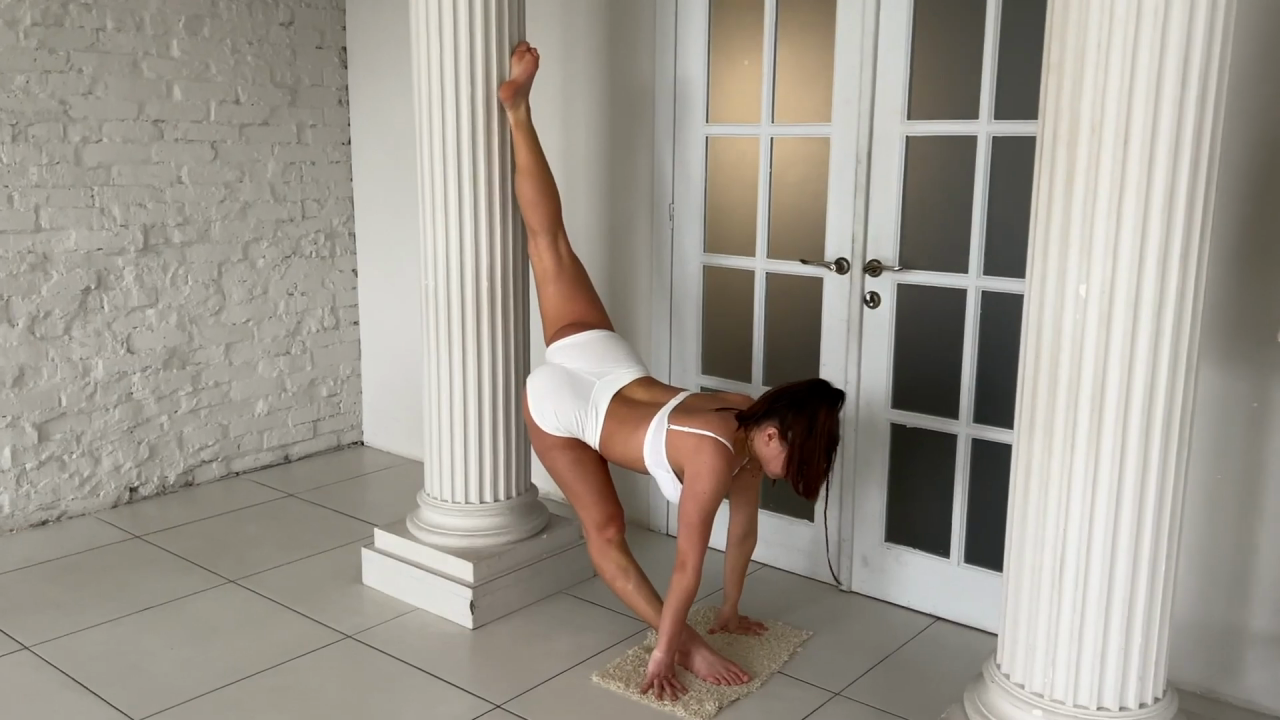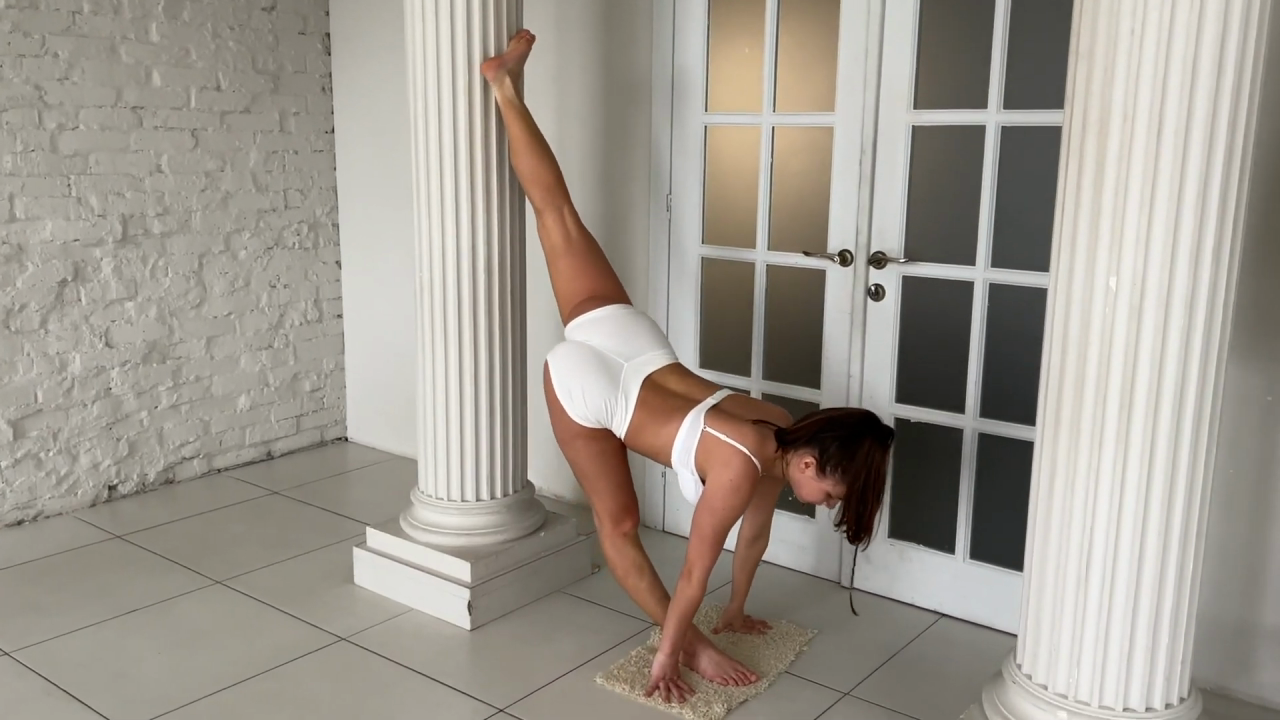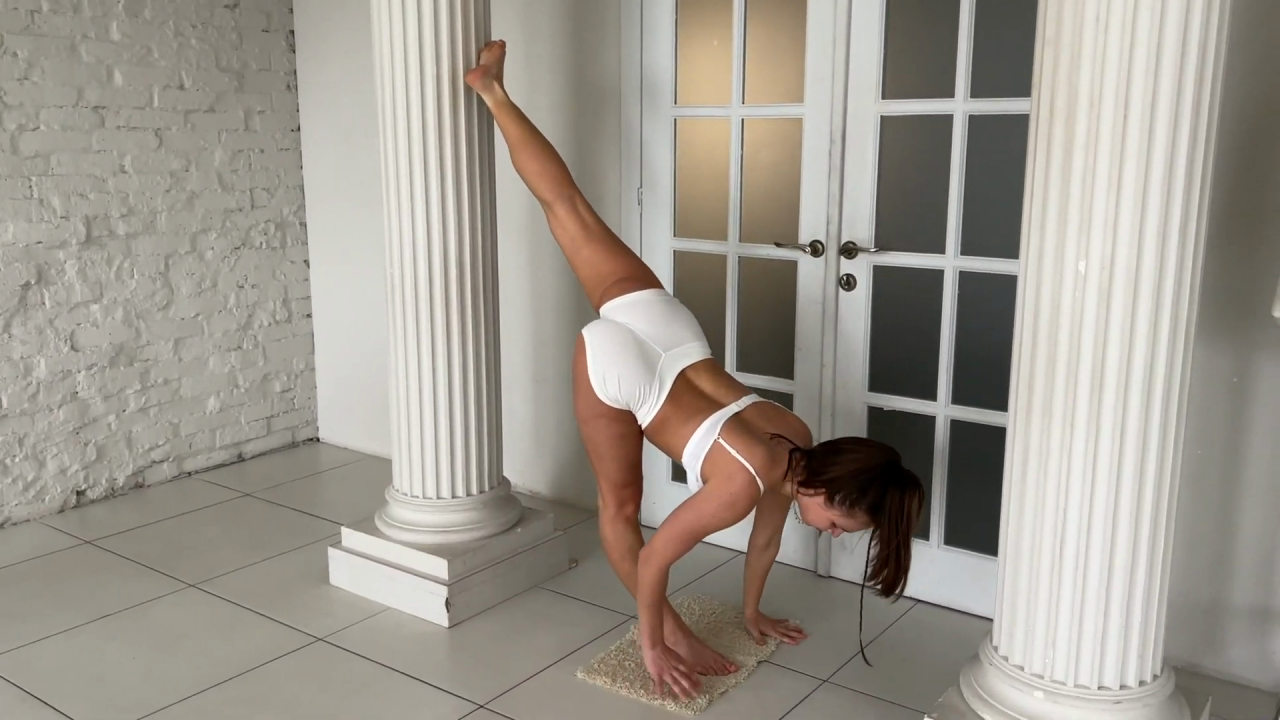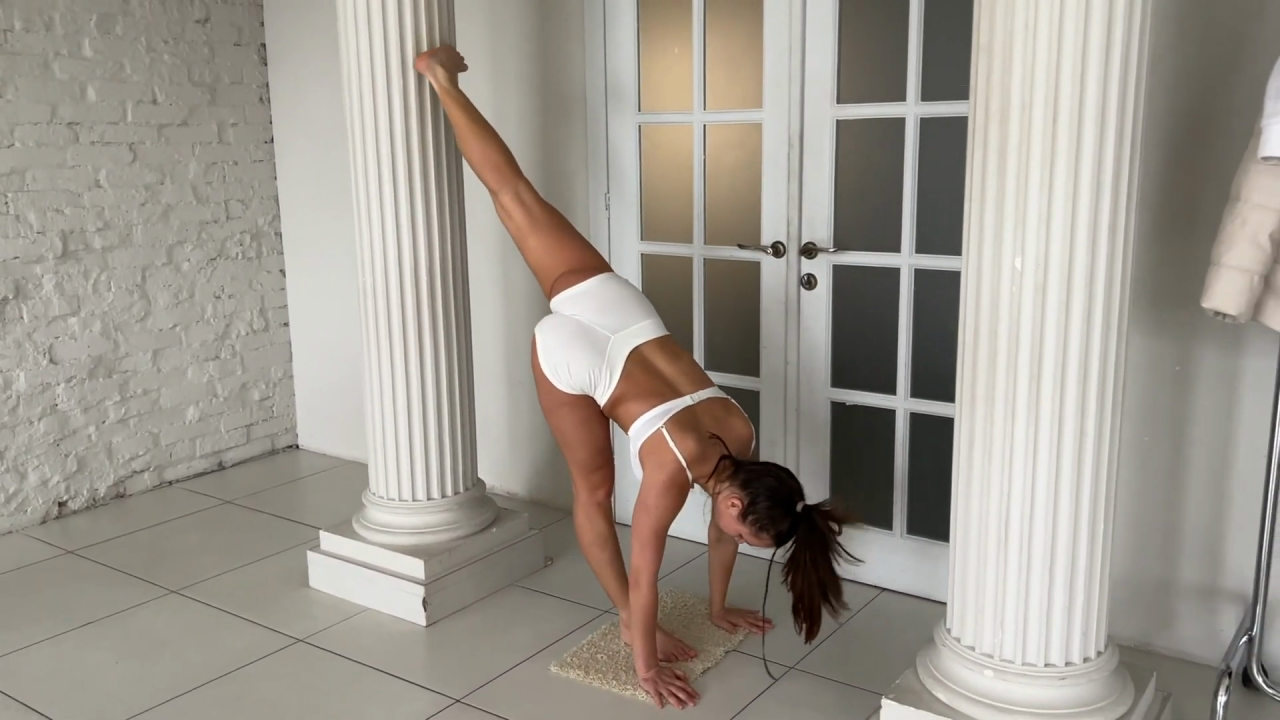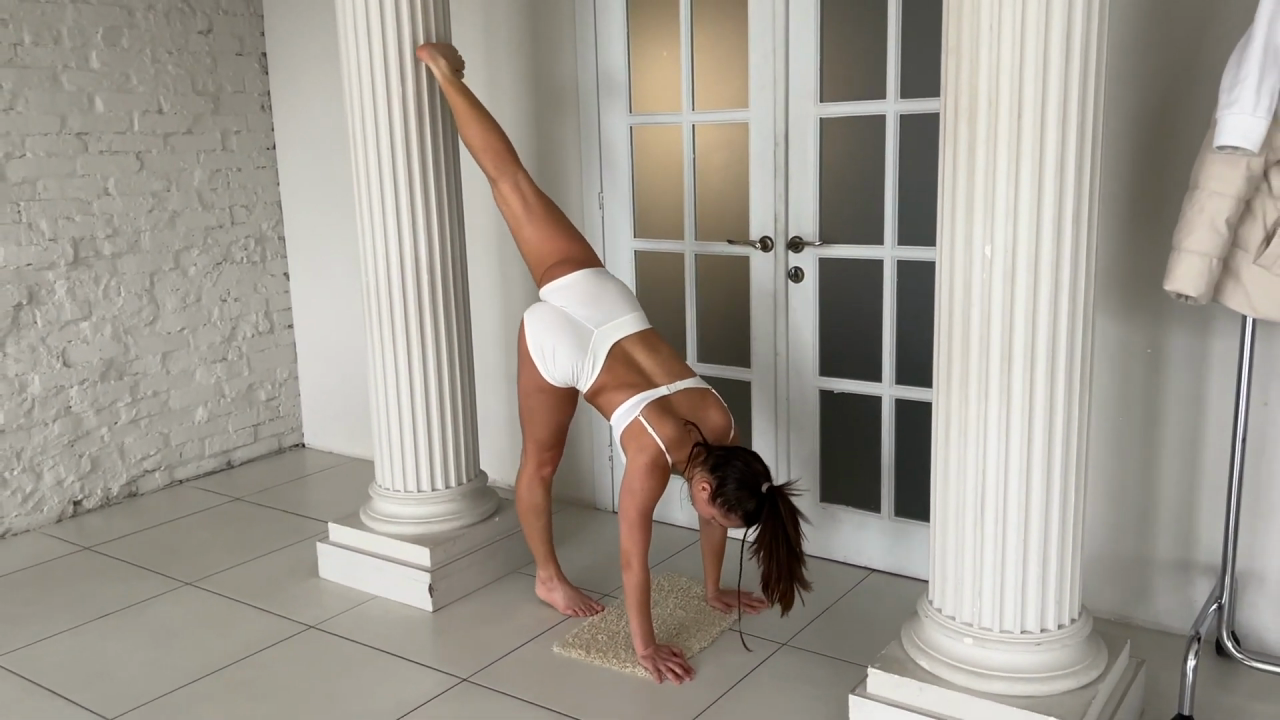
dt=0.7s
person 1, frame 1
left shoulder: (752, 429)
right shoulder: (714, 457)
left elbow: (744, 529)
right elbow: (688, 565)
left wrist: (731, 611)
right wrist: (668, 649)
left hip: (597, 360)
right hip: (558, 399)
left knee: (551, 241)
right knee: (605, 531)
person 1, frame 2
left shoulder: (782, 437)
right shoulder: (741, 468)
left elbow: (755, 531)
right elbow: (695, 573)
left wrist: (736, 611)
right wrist: (674, 652)
left hip: (623, 338)
right hip: (586, 380)
left knee: (560, 215)
right knee: (618, 523)
left ankle: (509, 87)
person 1, frame 3
left shoulder: (798, 449)
right shoulder: (743, 485)
left elbow: (766, 536)
right elbow: (653, 558)
left wrist: (752, 614)
right wrist: (655, 645)
left hip: (654, 319)
right hip: (619, 363)
left knee: (569, 206)
right knee: (619, 507)
left ankle: (494, 90)
person 1, frame 4
left shoulder: (739, 443)
right shoulder: (672, 474)
left elbow: (721, 533)
right elbow: (644, 579)
left wrist: (721, 606)
right wrist: (649, 668)
left hip: (613, 306)
right hip: (573, 348)
left knee: (518, 195)
person 1, frame 5
left shoulder: (720, 432)
right shoulder: (654, 457)
left elbow: (712, 519)
right elbow: (633, 561)
left wrist: (715, 590)
right wrist: (645, 647)
left hip: (599, 300)
right hip: (561, 338)
left knee: (514, 183)
right knee: (541, 463)
left ankle: (445, 68)
